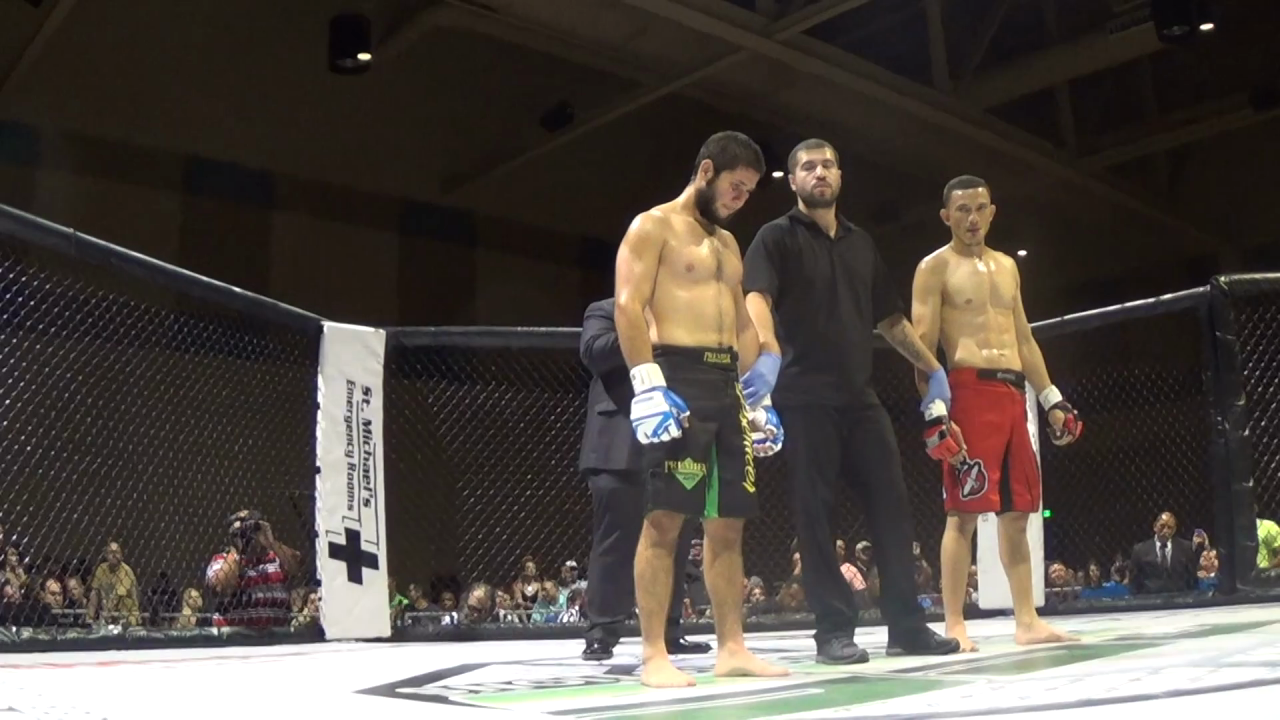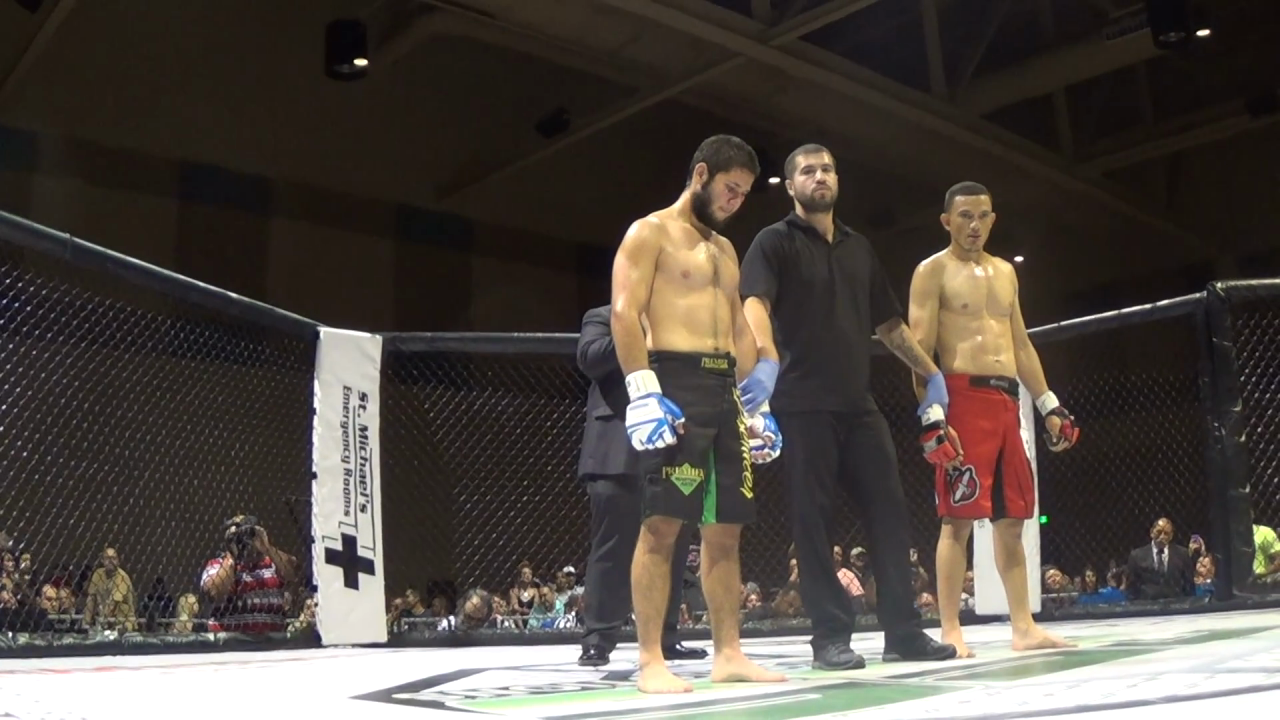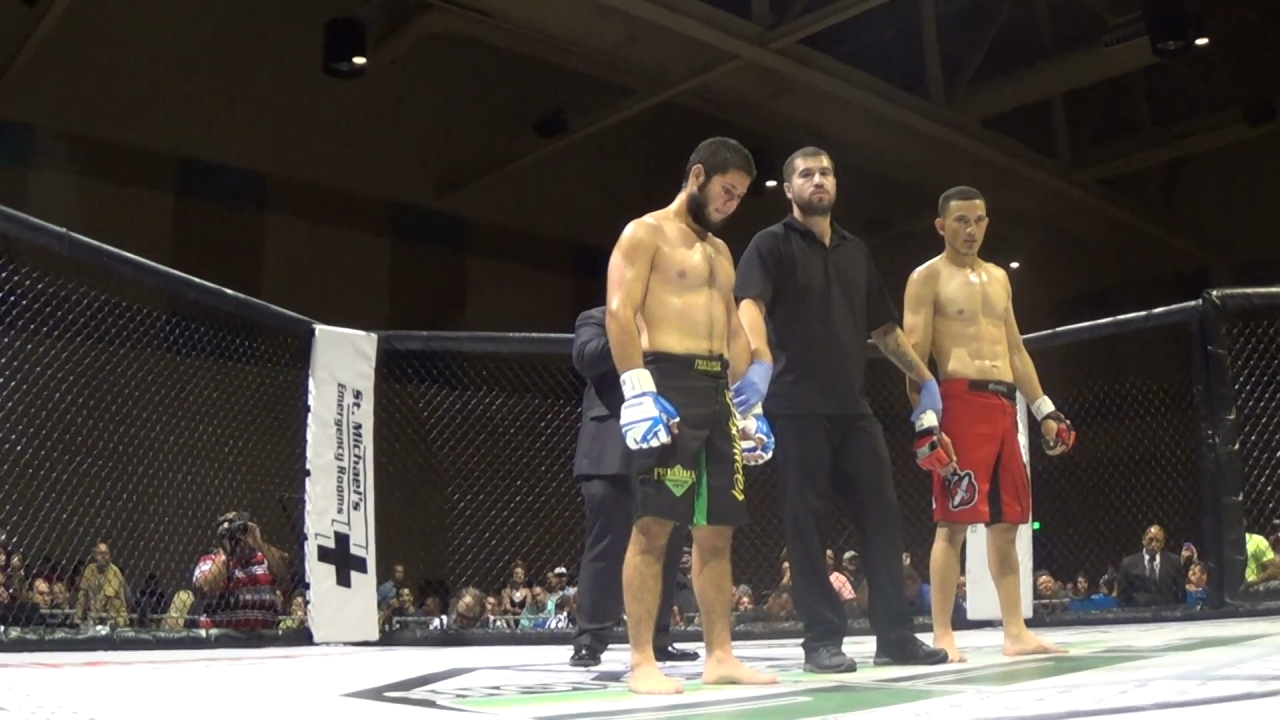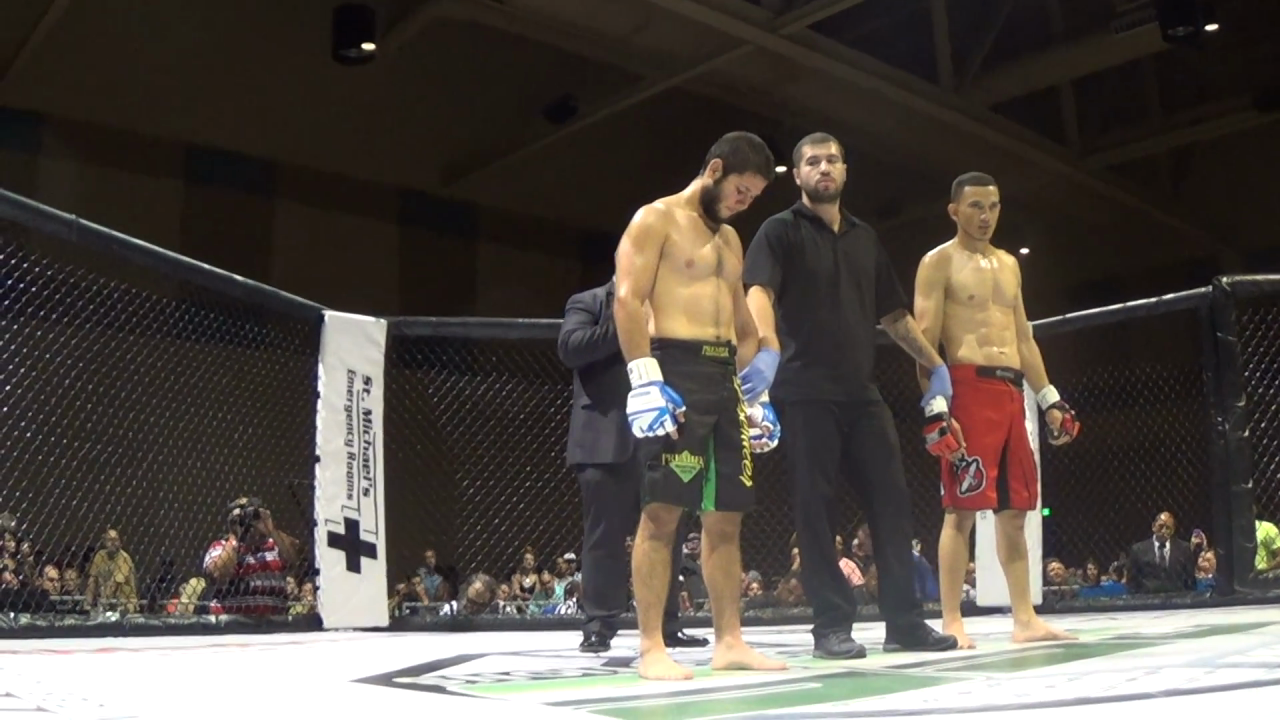
dt=0.7s
person 1, frame 1
left shoulder: (727, 244)
right shoulder: (652, 226)
right elbow: (628, 307)
right wrist: (649, 385)
left hip: (725, 384)
right hip: (677, 377)
left knee: (728, 523)
right knee: (664, 518)
left ankle: (731, 647)
right ankle: (654, 655)
person 1, frame 2
left shoulder: (725, 250)
right shoulder: (650, 233)
right elbow: (625, 314)
right wrist: (644, 392)
left hip: (724, 391)
right hip: (674, 382)
left knee: (726, 529)
right knee: (662, 525)
left ankle: (728, 653)
right ankle: (651, 662)
person 1, frame 3
left shoulder: (720, 252)
right shoulder: (645, 233)
right elbow: (619, 314)
right wrist: (639, 391)
left hip: (716, 392)
right hip: (669, 384)
left knee: (716, 531)
right knee: (653, 525)
left ankle: (719, 655)
right ankle: (642, 662)
person 1, frame 4
left shoulder: (729, 239)
right shoulder: (656, 219)
right elbow: (627, 300)
right wrist: (646, 380)
left hip: (724, 378)
right hip: (675, 369)
left knee: (726, 516)
right knee: (662, 511)
left ankle: (729, 641)
right ankle: (651, 648)
person 2, frame 1
left shoulder: (861, 243)
right shoulder: (778, 237)
left elbow: (890, 318)
right elbow: (756, 298)
left wrist: (933, 368)
right wrist: (769, 354)
left hip: (860, 395)
right hip: (804, 395)
left knee: (892, 505)
right knee: (815, 513)
left ankle: (906, 624)
right ankle: (834, 630)
person 2, frame 2
left shoulder: (858, 247)
right shoulder: (775, 242)
left elbow: (888, 323)
right elbow: (755, 303)
left wrist: (931, 373)
right wrist: (767, 359)
left hip: (858, 400)
right hip: (802, 401)
left knee: (889, 510)
right knee: (813, 519)
left ankle: (903, 630)
right ankle: (831, 636)
person 2, frame 3
left shoulder: (855, 252)
right shoulder: (772, 244)
left elbow: (884, 327)
right elbow: (750, 305)
left wrist: (926, 379)
right wrist: (761, 362)
left hip: (852, 405)
right hip: (796, 405)
left knee: (882, 515)
right knee: (805, 521)
left ankle: (895, 634)
right ankle: (822, 640)
person 2, frame 4
left shoulder: (865, 238)
right shoulder: (781, 231)
left elbow: (894, 313)
right elbow: (759, 292)
left wrist: (936, 365)
right wrist: (769, 349)
left hip: (862, 391)
right hip: (805, 391)
left knee: (892, 501)
right knee: (815, 508)
left ankle: (904, 621)
right ankle: (832, 626)
person 3, frame 1
left shoulder: (1006, 266)
right shoulder: (935, 268)
right elbow: (923, 346)
left wrist: (1052, 399)
right wrist: (935, 412)
left hip: (1013, 394)
right hip: (970, 392)
left knee: (1017, 513)
right knee: (963, 512)
left ankle: (1028, 621)
right ankle: (954, 625)
person 3, frame 2
left shoulder: (1005, 272)
right shoulder: (933, 272)
left elbow: (1021, 345)
right elbow: (920, 350)
left wrist: (1049, 406)
right wrist: (932, 415)
left hip: (1007, 401)
right hip: (963, 398)
left knee: (1012, 519)
right knee: (958, 518)
left ankle: (1024, 626)
right ankle: (951, 631)
person 3, frame 3
left shoulder: (998, 278)
right shoulder: (927, 278)
right elbow: (915, 356)
left wrist: (1045, 410)
left hip: (1003, 406)
right hip: (961, 403)
left knee: (1006, 524)
right knee: (953, 523)
left ankle: (1016, 632)
right ankle: (942, 636)
person 3, frame 4
left shoulder: (1008, 265)
right shoulder: (939, 262)
right elbow: (926, 341)
left wrist: (1050, 400)
right wrist: (935, 407)
left hip: (1011, 393)
right hip: (968, 389)
left knee: (1014, 511)
right knee: (962, 509)
left ankle: (1025, 619)
right ankle: (952, 622)
person 4, frame 1
right shoulder: (605, 311)
right elbow: (593, 352)
right hip: (620, 447)
left knee: (673, 543)
right knee: (615, 542)
left ankle: (668, 633)
right ankle: (601, 635)
person 4, frame 2
right shoulder: (603, 318)
right elbow: (589, 358)
right hip: (619, 453)
left knee: (670, 548)
right knee: (613, 548)
left ankle: (665, 638)
right ankle: (598, 640)
person 4, frame 3
right shoulder: (598, 319)
right elbow: (585, 358)
right hip: (614, 451)
left knee: (664, 549)
right knee: (605, 547)
left ankle: (657, 640)
right ankle: (590, 640)
person 4, frame 4
right shoulder: (589, 303)
right elbow: (570, 348)
right hip: (607, 441)
right knee: (604, 537)
left ankle: (666, 627)
right ankle: (598, 628)
